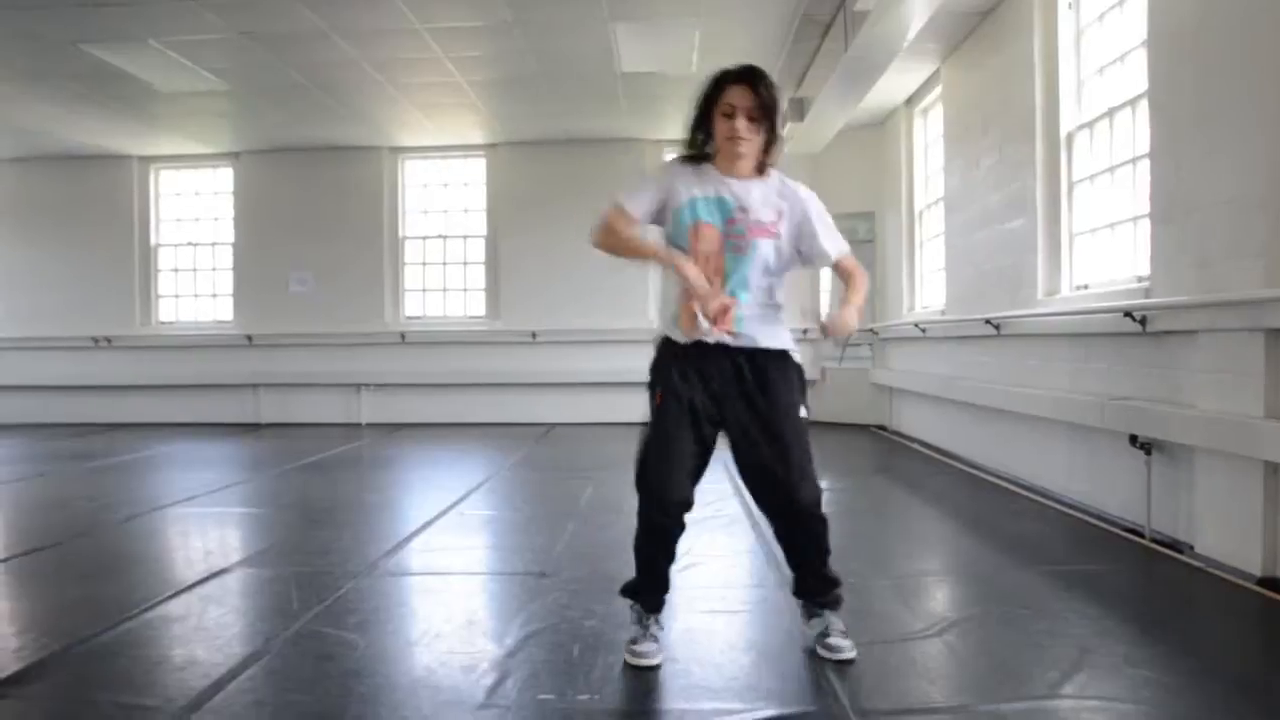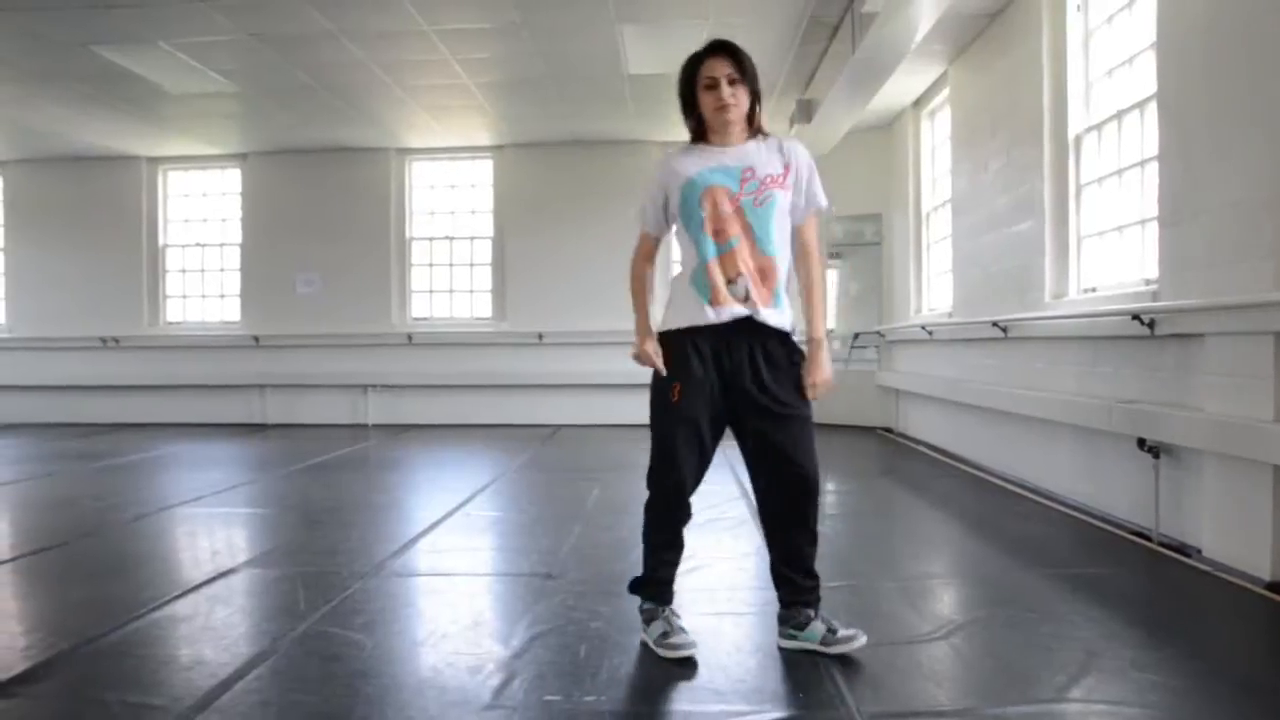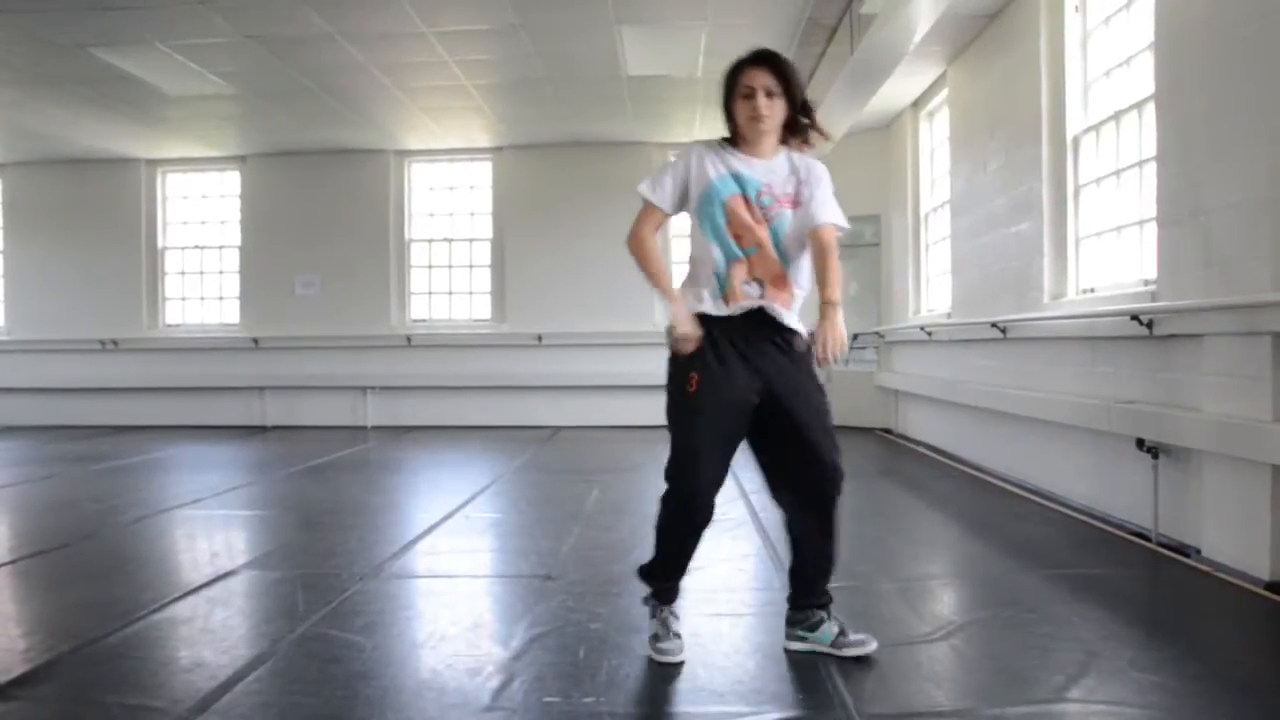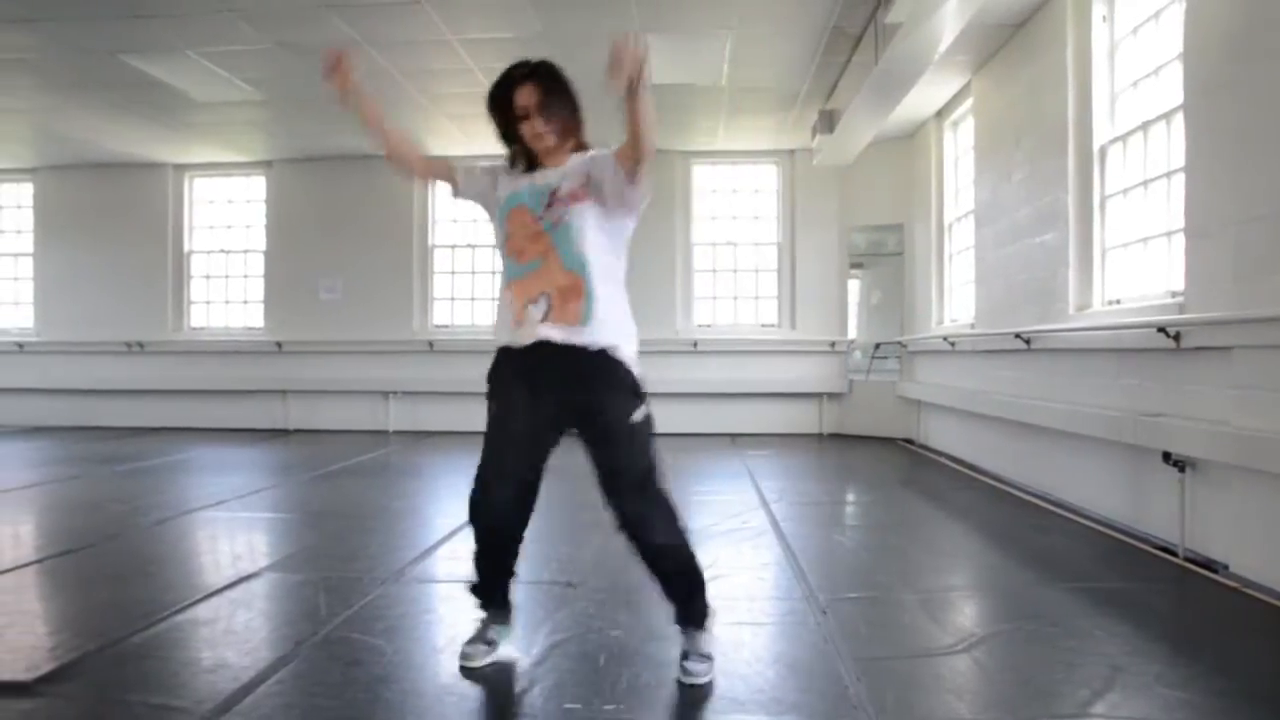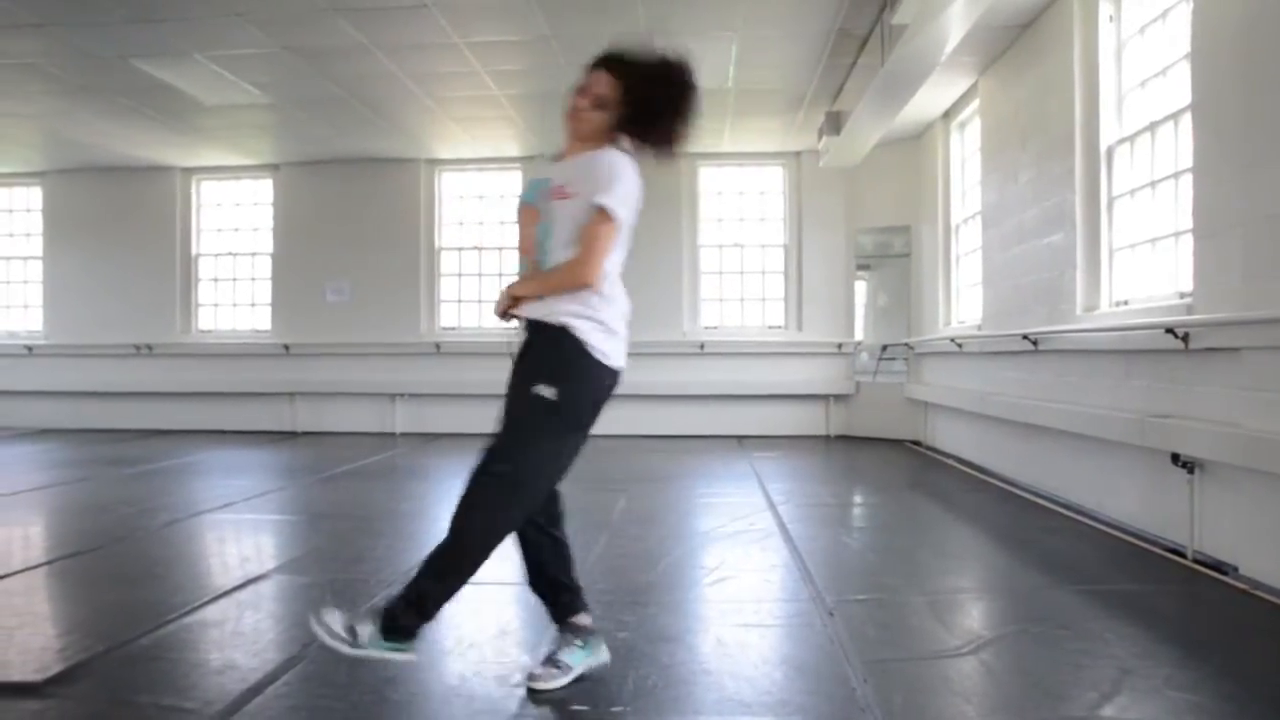
dt=0.7s
person 1, frame 1
left shoulder: (791, 198)
right shoulder: (677, 179)
left elbow: (853, 271)
right elbow: (606, 234)
left wrist: (849, 309)
right wrist: (673, 257)
left hip: (762, 361)
right hip: (685, 359)
left knee: (795, 496)
right knee: (662, 491)
left ankle: (822, 609)
right ankle: (647, 614)
person 1, frame 2
left shoulder: (789, 155)
right shoulder: (677, 167)
left elbow: (808, 253)
right elbow: (644, 254)
left wrist: (819, 344)
right wrist: (643, 329)
left hip: (770, 340)
right hip: (693, 340)
left knee: (795, 478)
right knee: (672, 480)
left ankle: (798, 613)
right ankle: (656, 607)
person 1, frame 3
left shoulder: (809, 172)
right shoulder: (698, 161)
left elbow: (826, 248)
right elbow: (640, 235)
left wrist: (831, 310)
right wrist: (675, 305)
left hip: (782, 340)
right hip: (711, 338)
left knee: (820, 469)
right knee: (696, 477)
left ankle: (809, 614)
right ankle: (662, 603)
person 1, frame 4
left shoulder: (602, 169)
right shoulder: (504, 182)
left elbow: (639, 152)
right elbow: (412, 160)
left wrist: (633, 90)
right wrist: (355, 94)
left hip: (599, 360)
right hip: (524, 362)
left knee: (639, 504)
right knee: (495, 502)
left ankle: (693, 624)
right ankle: (495, 616)
person 1, frame 5
left shoulder: (615, 170)
right shoulder: (558, 169)
left elbow: (586, 271)
left wrist: (516, 291)
left hip: (576, 350)
right hip: (550, 344)
left knee: (502, 483)
right knee: (525, 493)
left ankle: (400, 624)
right ankle: (576, 628)
